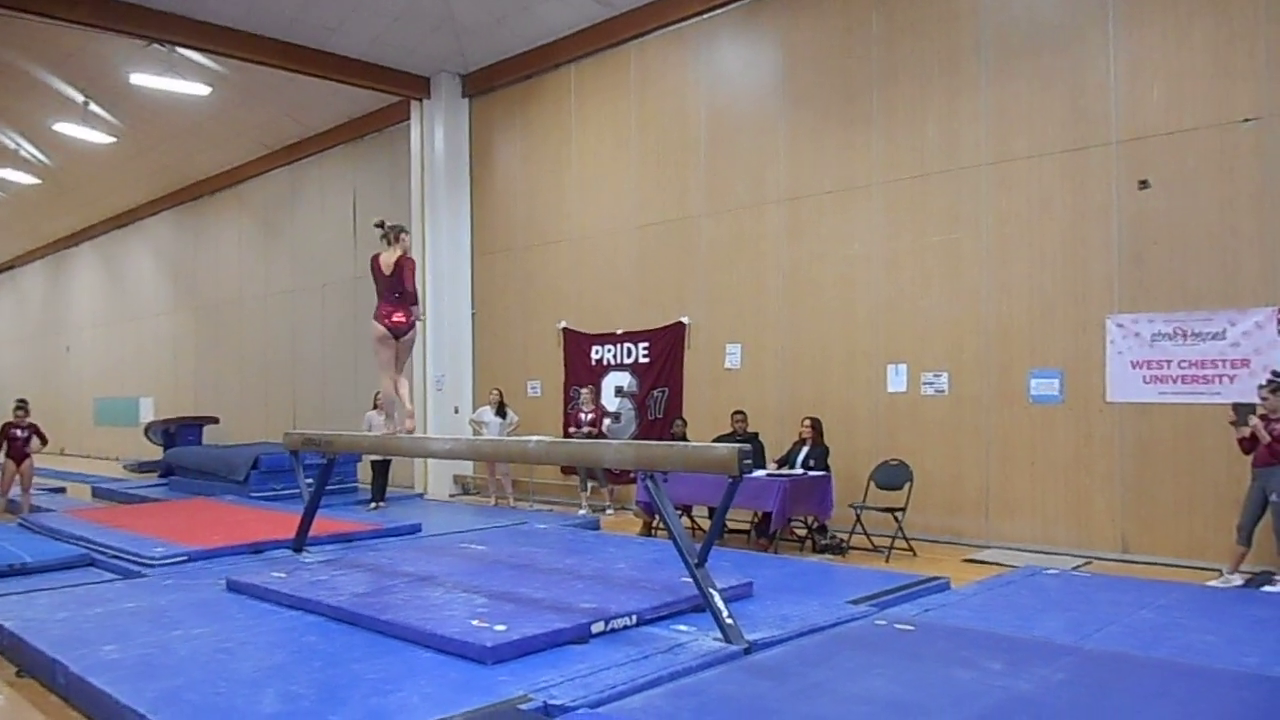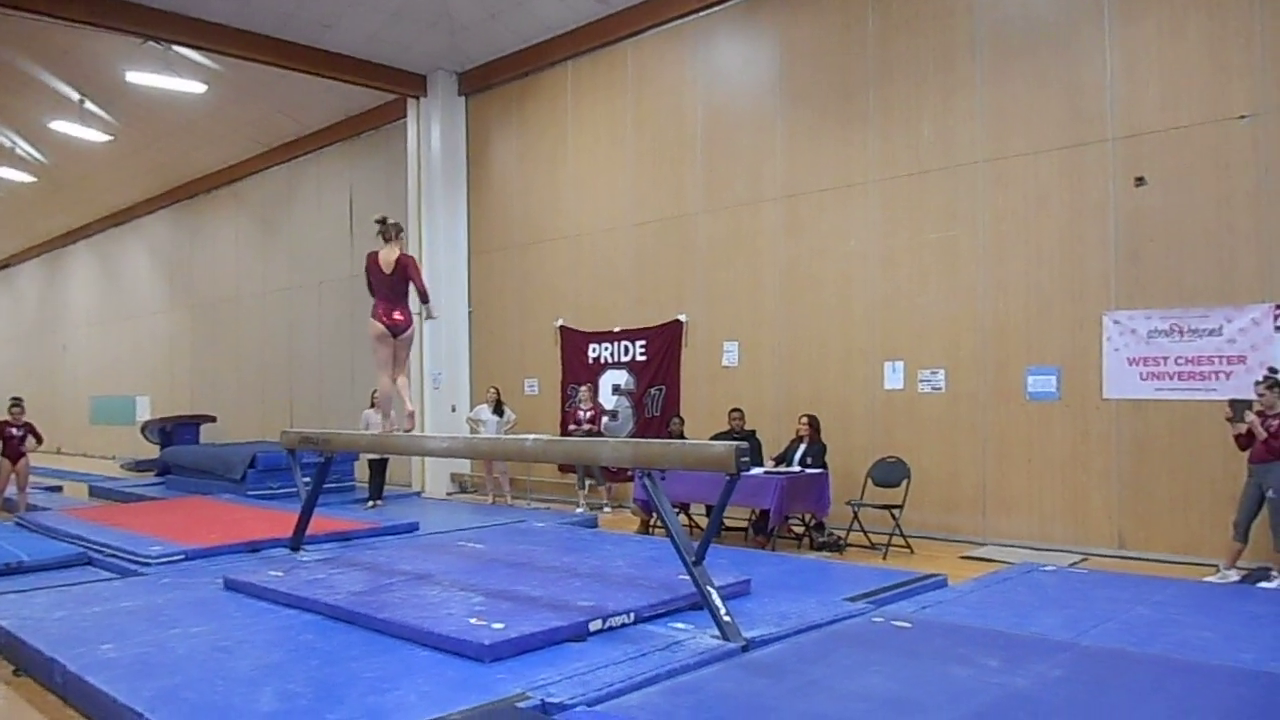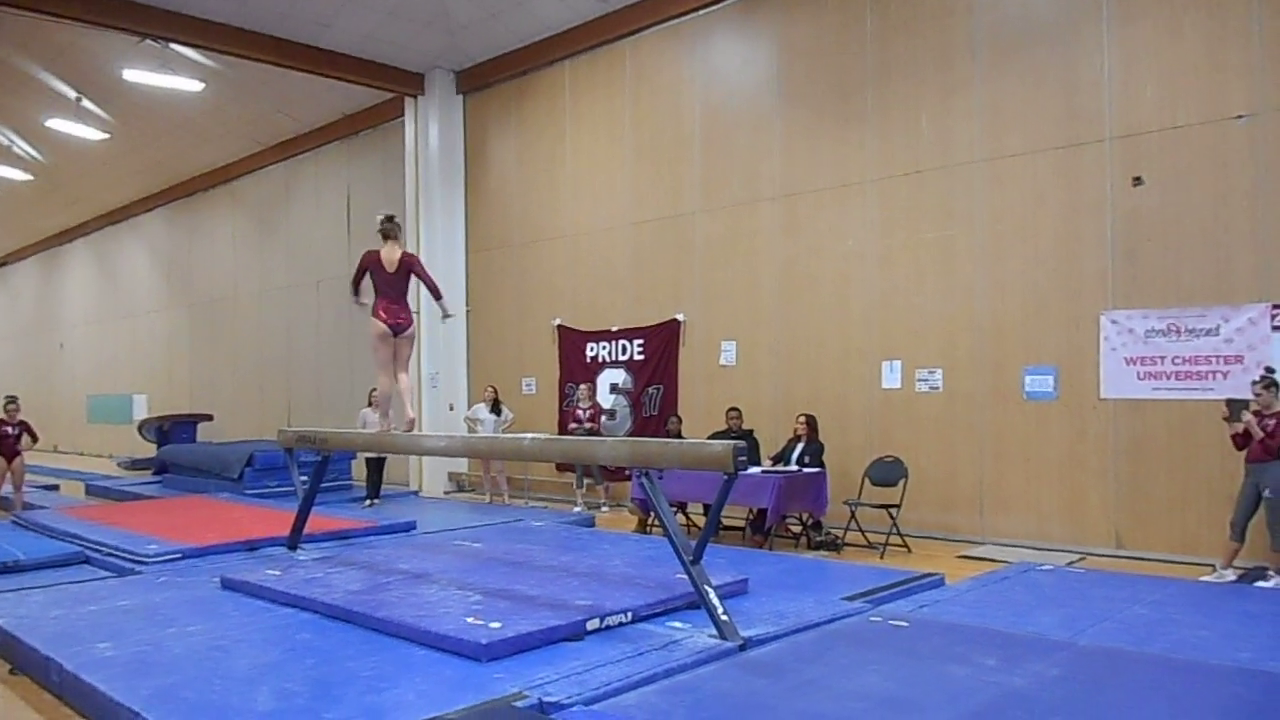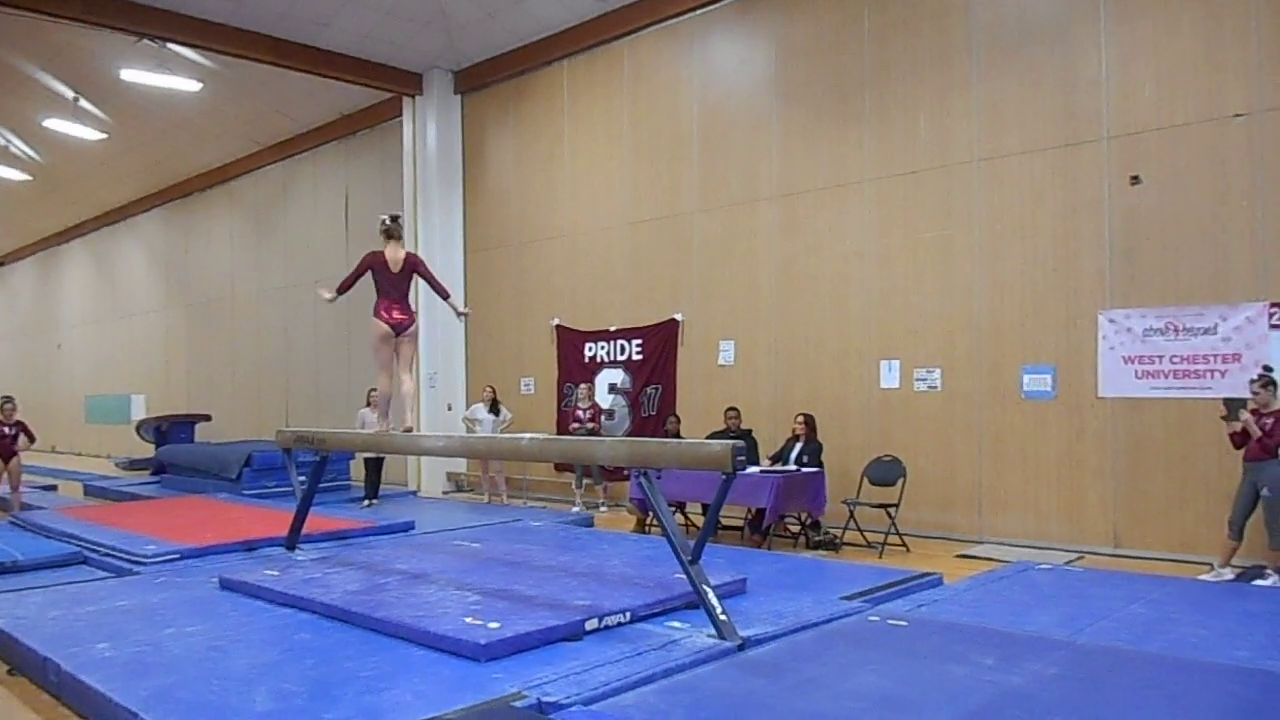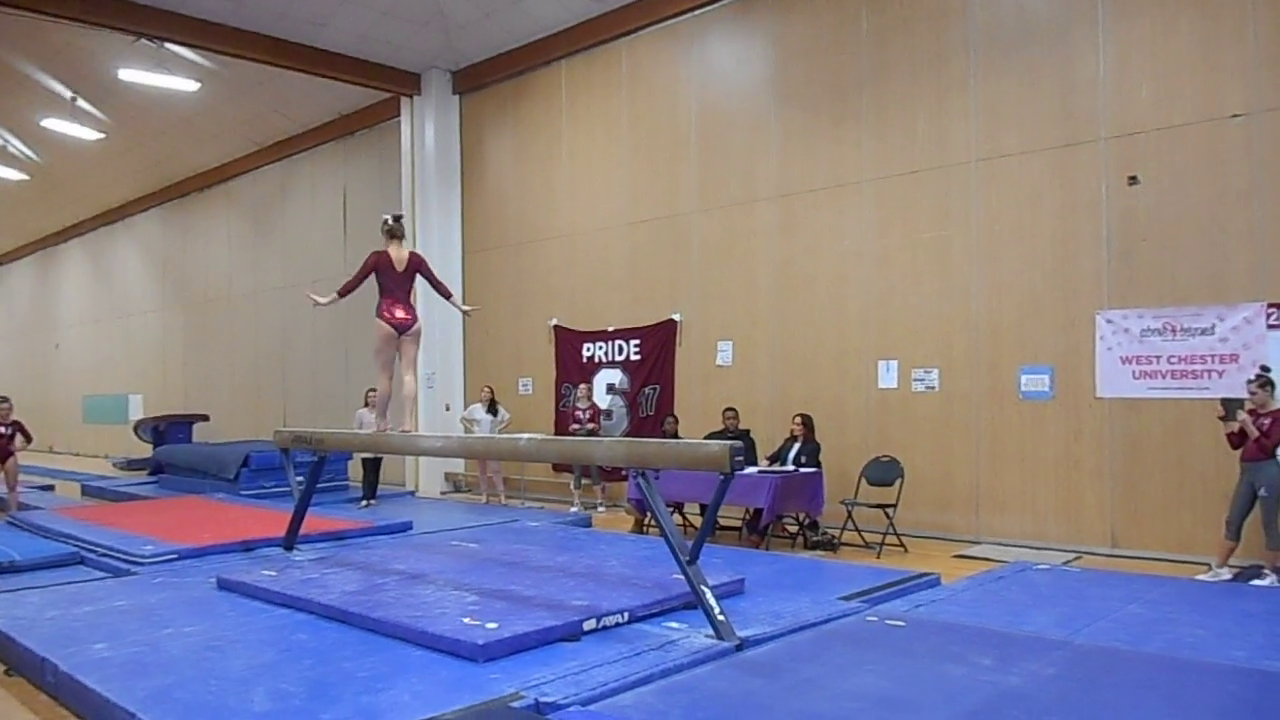
dt=0.1s
person 1, frame 1
right shoulder: (1262, 419)
right elbow: (1247, 449)
left wrist: (1260, 431)
right wrist: (1239, 428)
right hip: (1258, 477)
right knee: (1244, 526)
right ankle: (1231, 574)
person 1, frame 2
right shoulder: (1258, 415)
right elbow: (1243, 445)
left wrist: (1256, 427)
right wrist: (1234, 425)
right hip: (1254, 473)
right knee: (1241, 522)
right ankle: (1228, 570)
person 1, frame 3
right shoulder: (1255, 414)
right elbow: (1240, 445)
left wrist: (1253, 427)
right wrist: (1232, 424)
right hip: (1251, 473)
right knee: (1238, 522)
right ankle: (1224, 569)
person 1, frame 4
right shoulder: (1253, 413)
right elbow: (1238, 444)
left wrist: (1251, 426)
right wrist: (1230, 423)
right hip: (1249, 472)
right knee: (1236, 520)
right ankle: (1222, 568)
person 1, frame 5
right shoulder: (1251, 413)
right elbow: (1235, 444)
left wrist: (1248, 426)
right wrist: (1227, 423)
right hip: (1247, 472)
right knee: (1233, 520)
right ankle: (1220, 568)
person 2, frame 1
left shoulder: (375, 260)
right shoulder: (406, 261)
right elbow: (410, 290)
right wrist: (416, 314)
left hip: (382, 321)
right hip: (404, 321)
left knee: (387, 376)
right knee: (399, 372)
left ankle: (392, 424)
right ankle: (408, 408)
person 2, frame 2
left shoulder: (371, 258)
right shoulder: (406, 260)
right elbow: (420, 287)
right wrist: (428, 311)
left hip: (380, 319)
right hip: (403, 320)
left knee: (385, 374)
right knee: (400, 372)
left ankle: (387, 423)
right ankle: (408, 406)
person 2, frame 3
left shoulder: (370, 257)
right shoulder: (409, 259)
left elbow: (355, 283)
right elbow: (430, 285)
left wrist: (358, 299)
right wrist: (444, 310)
left hip: (381, 318)
right hip: (404, 318)
left knee: (385, 374)
right knee: (402, 371)
left ankle: (385, 422)
right ankle: (409, 412)
person 2, frame 4
left shoulder: (373, 258)
right shoulder: (412, 259)
left elbow: (351, 279)
right elbow: (435, 284)
left wrist: (331, 296)
right wrist: (457, 308)
left hip: (384, 318)
right hip: (407, 319)
left knee: (385, 374)
right knee: (405, 372)
left ankle: (384, 422)
right ankle: (409, 418)
person 2, frame 5
left shoulder: (378, 257)
right shoulder: (415, 258)
left elbow: (356, 282)
right elbow: (436, 284)
left wrist: (329, 300)
right wrist: (460, 306)
left hip: (386, 318)
right hip: (409, 318)
left knee: (385, 375)
right knee: (409, 373)
left ankle: (382, 422)
right ankle: (408, 421)
